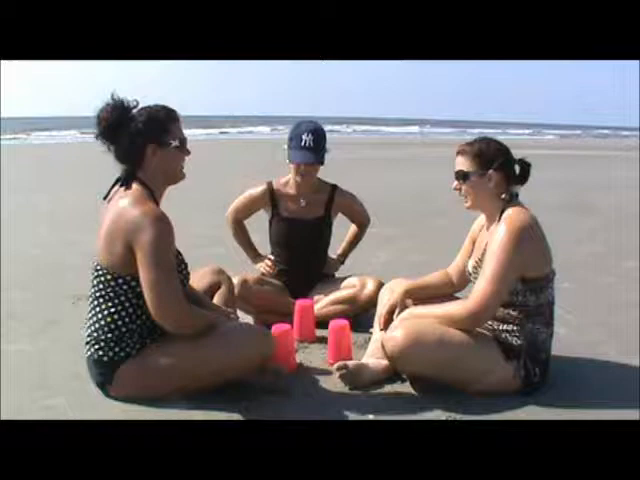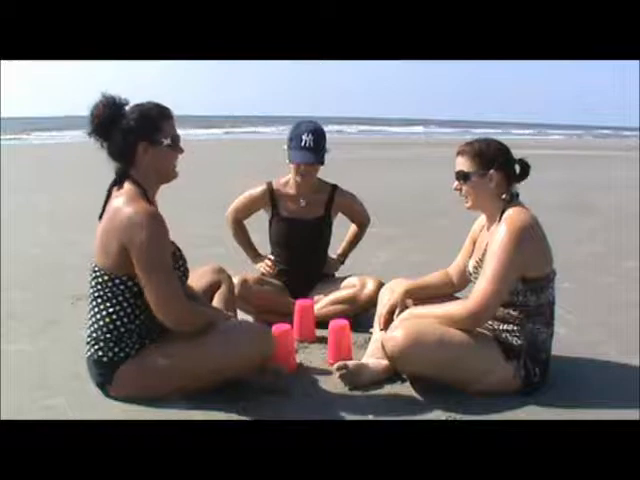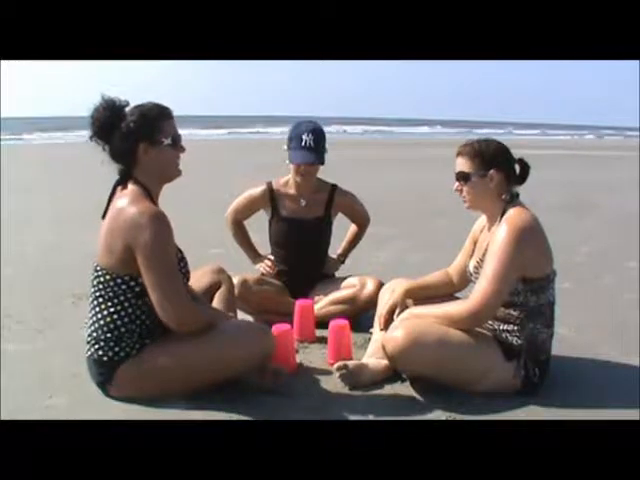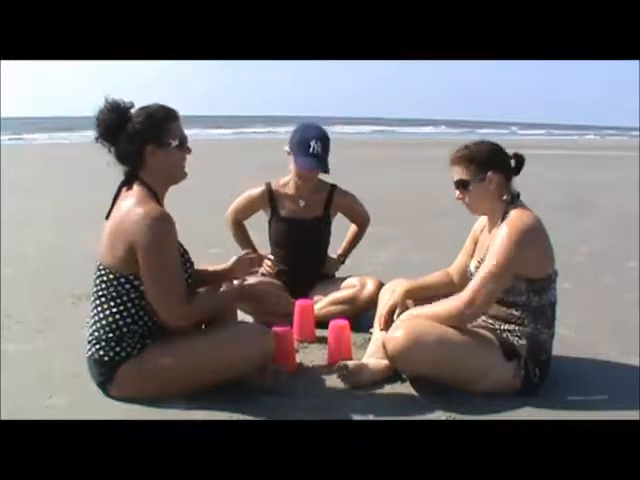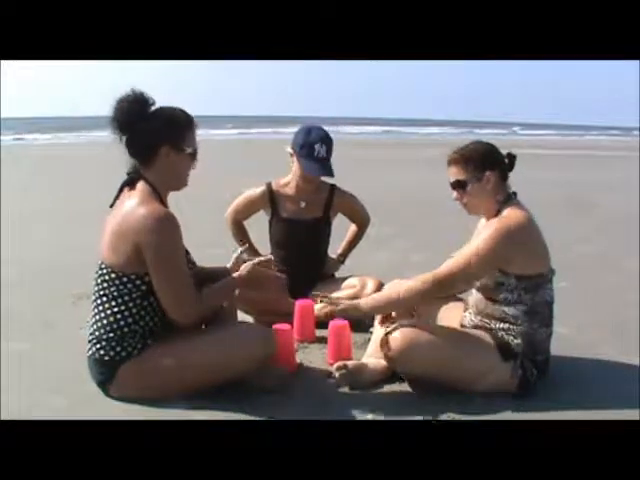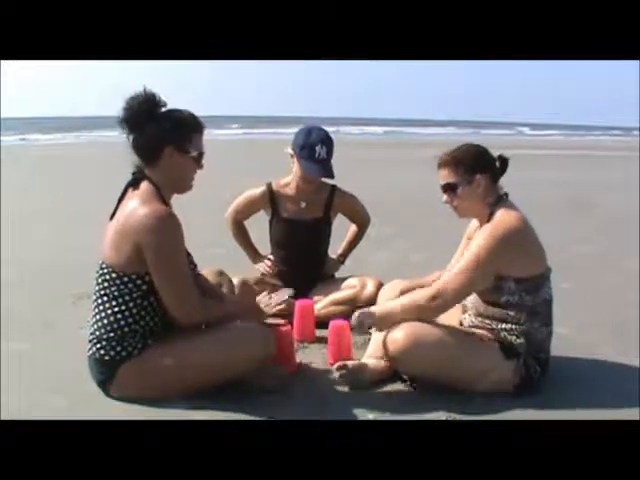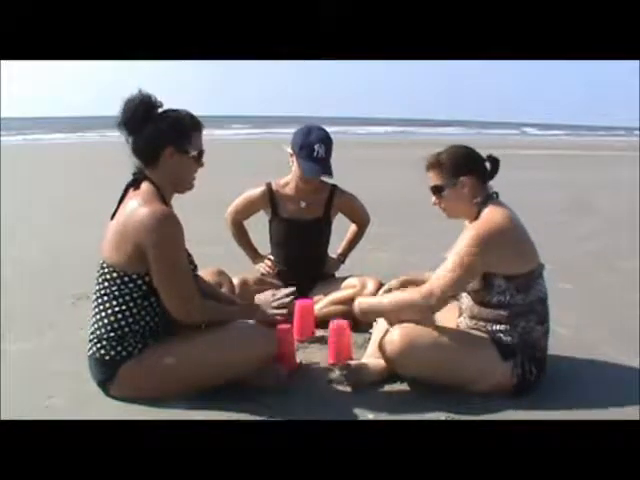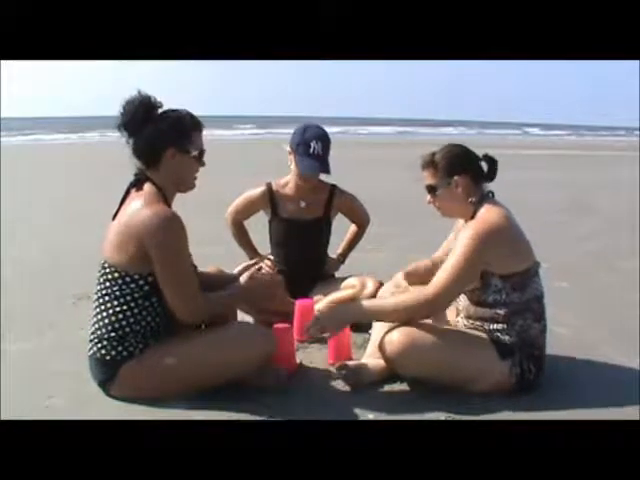
dt=0.3s
person 1, frame 1
left shoulder: (127, 196)
right shoulder: (148, 218)
left elbow: (172, 284)
right elbow: (173, 318)
left wrist: (217, 315)
right wrist: (222, 319)
left hip: (120, 347)
right hip: (125, 366)
left knee: (216, 277)
right knee: (257, 342)
left ankle: (222, 358)
person 1, frame 2
left shoulder: (125, 197)
right shoulder: (142, 217)
left elbow: (169, 284)
right elbow: (175, 315)
left wrist: (216, 317)
right wrist: (221, 318)
left hip: (122, 347)
right hip: (125, 366)
left knee: (217, 276)
right knee: (258, 340)
left ankle: (220, 357)
person 1, frame 3
left shoulder: (129, 198)
right shoulder: (146, 217)
left elbow: (169, 287)
right elbow: (179, 317)
left wrist: (219, 319)
right wrist: (222, 318)
left hip: (121, 346)
right hip: (125, 365)
left knee: (216, 276)
right knee: (258, 340)
left ankle: (222, 359)
person 1, frame 4
left shoulder: (134, 199)
right shoulder: (151, 218)
right elbow: (175, 315)
left wrist: (226, 273)
right wrist: (234, 292)
left hip: (123, 347)
right hip: (125, 366)
left knee: (217, 281)
right knee: (259, 341)
person 1, frame 5
left shoulder: (134, 196)
right shoulder: (155, 218)
left elbow: (179, 278)
right elbow: (185, 312)
left wrist: (231, 274)
right wrist: (237, 281)
left hip: (121, 347)
right hip: (126, 365)
left knee: (219, 284)
right knee: (260, 341)
left ankle: (222, 359)
person 1, frame 6
left shoulder: (139, 198)
right shoulder: (156, 218)
left elbow: (184, 282)
right elbow: (188, 312)
left wrist: (236, 305)
right wrist: (243, 309)
left hip: (124, 347)
right hip: (127, 366)
left knee: (218, 279)
right knee: (260, 342)
left ankle: (223, 361)
person 1, frame 7
left shoulder: (140, 198)
right shoulder: (157, 218)
left elbow: (184, 284)
right elbow: (188, 311)
left wrist: (240, 305)
right wrist: (248, 313)
left hip: (124, 348)
right hip: (127, 365)
left knee: (218, 278)
right knee: (262, 341)
left ankle: (224, 361)
person 1, frame 8
left shoulder: (141, 199)
right shoulder: (160, 219)
right elbow: (190, 310)
left wrist: (232, 281)
right wrist: (243, 294)
left hip: (126, 348)
right hip: (127, 367)
left knee: (217, 278)
right knee: (261, 342)
left ankle: (222, 361)
person 2, frame 1
left shoulder: (513, 227)
right shoulder: (486, 221)
left elbow: (474, 313)
right elbow: (453, 277)
left wrist: (412, 313)
right wrist: (404, 291)
left hip: (516, 359)
right hip: (487, 330)
left knee: (401, 338)
right knee: (394, 290)
left ankle: (385, 364)
right ankle: (374, 363)
person 2, frame 2
left shoulder: (513, 227)
right shoulder: (487, 221)
left elbow: (475, 313)
right elbow: (454, 277)
left wrist: (413, 313)
right wrist: (405, 290)
left hip: (516, 359)
right hip: (489, 331)
left knee: (401, 338)
right knee: (394, 289)
left ankle: (385, 364)
right ankle: (375, 363)
person 2, frame 3
left shoulder: (514, 227)
right shoulder: (488, 221)
left elbow: (475, 312)
right elbow: (454, 277)
left wrist: (412, 314)
right wrist: (404, 290)
left hip: (516, 359)
right hip: (487, 330)
left knee: (401, 338)
right knee: (394, 289)
left ankle: (385, 364)
right ankle: (375, 363)
person 2, frame 4
left shoulder: (516, 229)
right shoulder: (488, 221)
left elbow: (467, 307)
right elbow: (454, 277)
left wrist: (411, 314)
right wrist: (405, 290)
left hip: (517, 358)
right hip: (487, 328)
left knee: (402, 338)
right knee: (395, 289)
left ankle: (384, 363)
right ankle: (375, 363)
person 2, frame 5
left shoulder: (507, 227)
right shoulder: (493, 219)
left elbow: (439, 282)
right elbow: (452, 278)
left wrist: (359, 305)
right wrist: (405, 290)
left hip: (514, 358)
left knee: (400, 340)
right knee: (396, 290)
left ankle: (383, 365)
right ankle: (374, 363)
person 2, frame 6
left shoulder: (501, 231)
right shoulder: (483, 221)
left elbow: (438, 298)
right elbow: (449, 280)
left wrist: (375, 315)
right wrist: (401, 290)
left hip: (515, 358)
left knee: (402, 340)
right knee: (396, 291)
left ankle: (383, 365)
right ankle: (375, 363)
person 2, frame 7
left shoulder: (487, 230)
right shoulder: (486, 217)
left elbow: (429, 301)
right elbow: (447, 282)
left wrist: (367, 306)
right wrist: (411, 281)
left hip: (513, 358)
left knee: (399, 342)
right knee: (397, 294)
left ankle: (379, 363)
right ankle: (375, 363)
person 2, frame 8
left shoulder: (484, 228)
right shoulder: (475, 217)
left elbow: (430, 302)
right elbow: (436, 267)
left wrist: (350, 311)
right wrist: (402, 276)
left hip: (509, 356)
right hip: (479, 326)
left knee: (398, 343)
right knee: (391, 294)
left ankle: (378, 364)
right ankle: (373, 364)
person 3, frame 1
left shoulder: (336, 198)
right shoulder: (268, 194)
left elbow: (362, 221)
right elbow: (233, 217)
left wrist: (340, 258)
right wrist: (256, 258)
left hip: (320, 287)
right hip: (278, 285)
left knee: (373, 288)
right knee: (236, 287)
left ankle: (282, 317)
right ankle: (329, 311)
person 3, frame 2
left shoulder: (337, 198)
right shoulder: (268, 194)
left elbow: (362, 221)
right elbow: (233, 217)
left wrist: (340, 258)
right wrist: (256, 257)
left hip: (319, 286)
right hip: (278, 286)
left knee: (373, 289)
right knee: (236, 287)
left ankle: (283, 318)
right ankle: (329, 312)
person 3, frame 3
left shoulder: (336, 197)
right shoulder: (267, 194)
left elbow: (362, 221)
right elbow: (233, 217)
left wrist: (340, 258)
right wrist: (256, 258)
left hip: (319, 286)
right hip: (278, 286)
left knee: (373, 289)
right knee: (237, 287)
left ankle: (279, 317)
right ankle: (331, 311)
person 3, frame 4
left shoulder: (335, 197)
right shoulder: (267, 195)
left elbow: (363, 221)
right elbow: (233, 217)
left wrist: (340, 258)
left hip: (319, 285)
right hip: (278, 285)
left knee: (373, 289)
left ankle: (288, 318)
right ankle: (331, 312)
person 3, frame 5
left shoulder: (336, 198)
right shoulder: (267, 195)
left elbow: (362, 221)
right elbow: (233, 217)
left wrist: (340, 258)
right wrist: (255, 257)
left hip: (320, 286)
right hip: (279, 285)
left knee: (373, 288)
left ankle: (287, 317)
right ankle: (323, 312)
person 3, frame 6
left shoulder: (336, 198)
right shoulder: (268, 195)
left elbow: (363, 222)
right elbow: (233, 218)
left wrist: (340, 258)
right wrist: (256, 258)
left hip: (320, 286)
right hip: (279, 285)
left knee: (373, 289)
left ankle: (288, 317)
right ankle: (330, 311)
person 3, frame 7
left shoulder: (339, 198)
right shoulder: (266, 196)
left elbow: (362, 222)
right elbow: (233, 218)
left wrist: (339, 259)
right wrist: (257, 260)
left hip: (321, 285)
left knee: (372, 288)
person 3, frame 8
left shoulder: (336, 198)
right shoulder: (268, 195)
left elbow: (362, 221)
right elbow: (233, 217)
left wrist: (340, 258)
right wrist: (256, 258)
left hip: (320, 285)
left knee: (372, 289)
left ankle: (289, 316)
